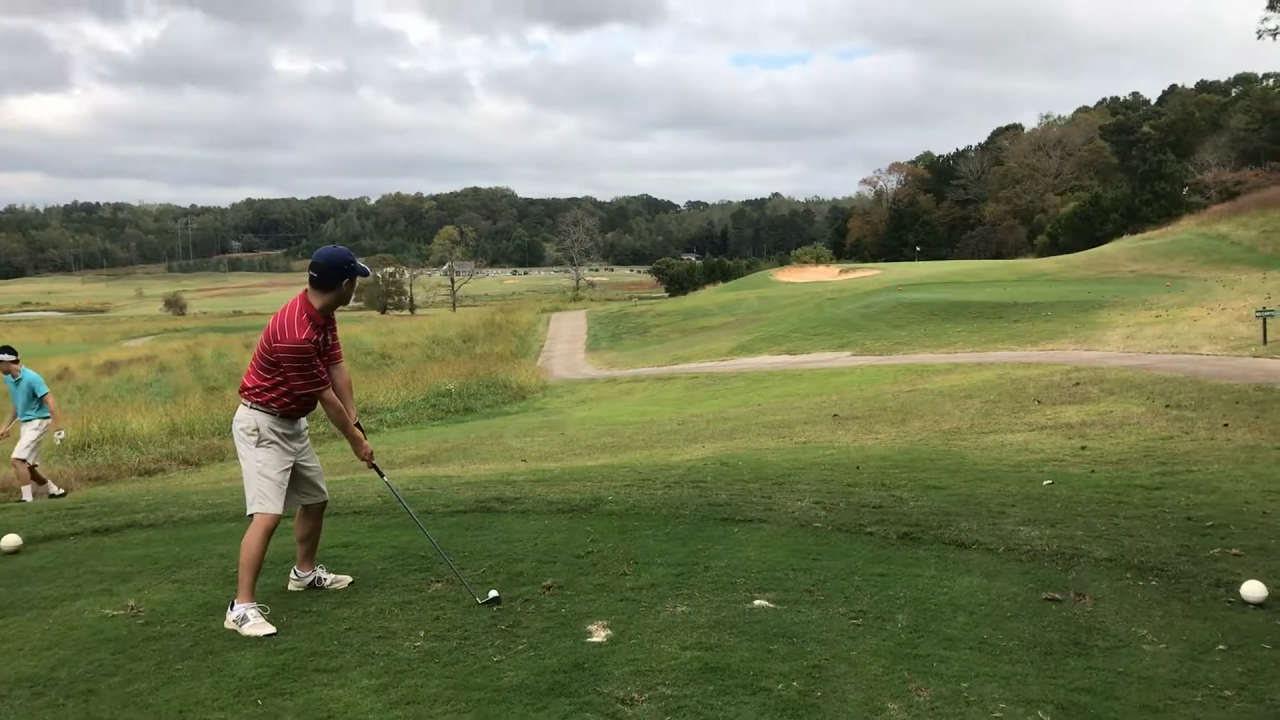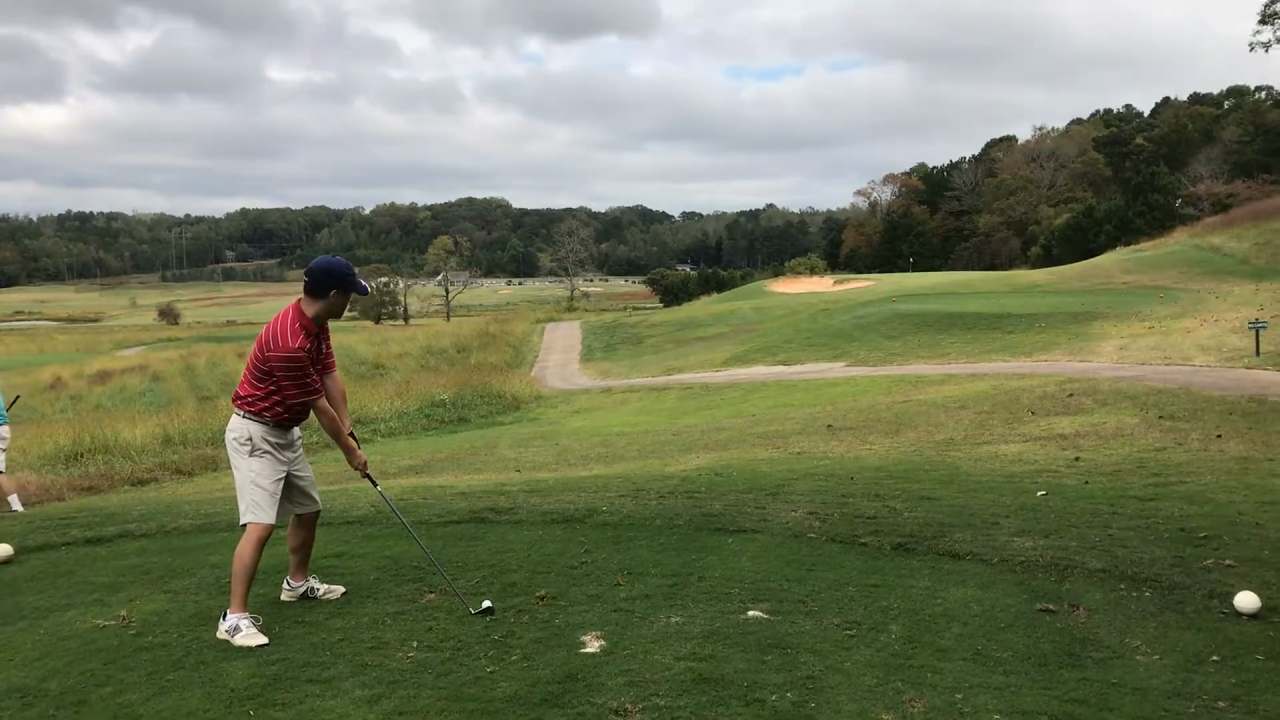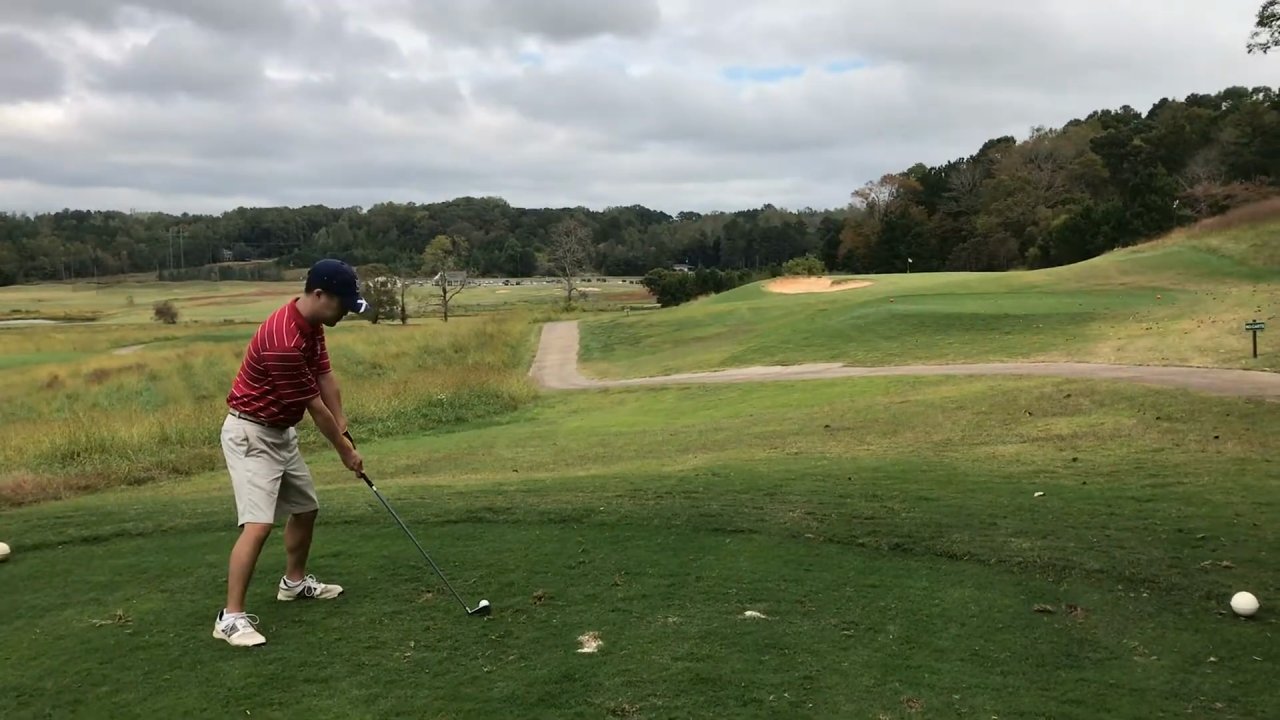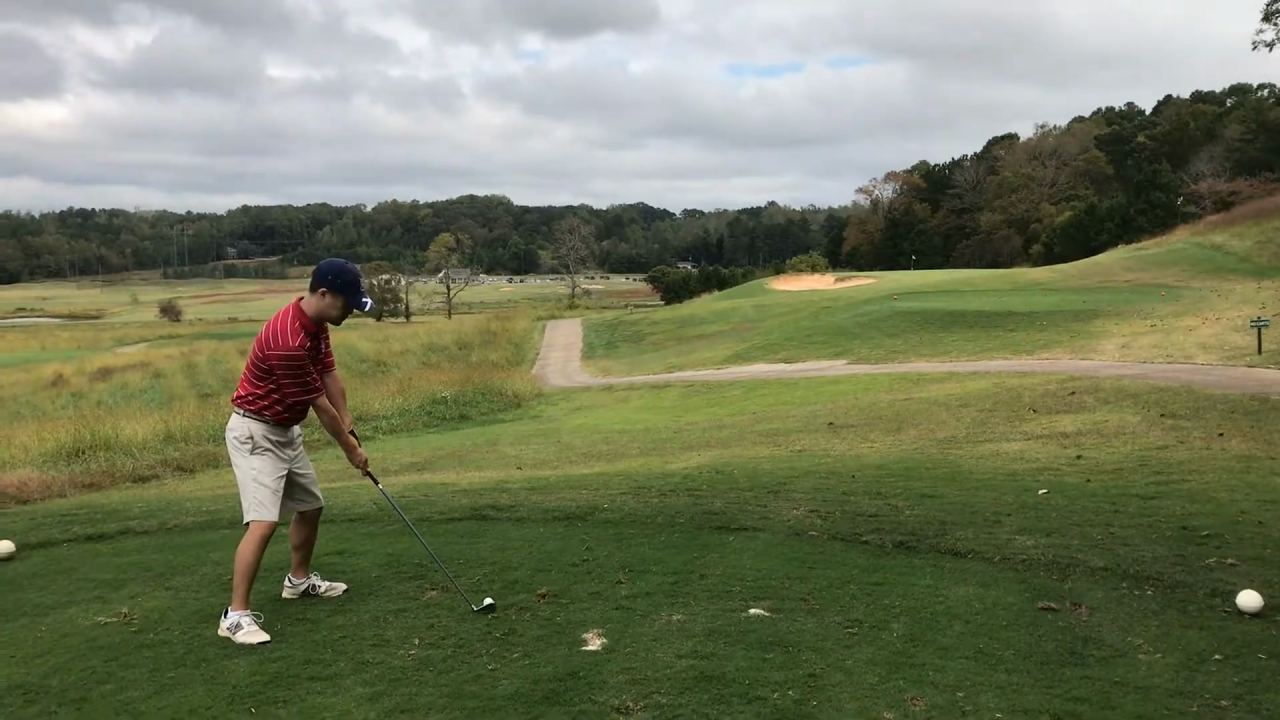
dt=0.4s
person 1, frame 1
left shoulder: (323, 315)
right shoulder: (295, 334)
left elbow: (338, 370)
right elbow: (326, 397)
left wrist: (356, 422)
right wrist: (355, 441)
left hip: (292, 422)
right hip: (263, 424)
left knee: (315, 498)
right knee: (267, 514)
left ankle: (305, 572)
right ankle: (242, 607)
person 1, frame 2
left shoulder: (317, 324)
right shoulder: (288, 343)
left elbow: (332, 379)
right elbow: (320, 407)
left wrist: (350, 432)
right wrist: (350, 451)
left hip: (285, 432)
right hip: (256, 434)
left knee: (308, 508)
right knee: (260, 524)
left ankle: (298, 582)
right ankle: (235, 617)
person 1, frame 3
left shoulder: (312, 325)
right shoulder: (284, 342)
left elbow: (326, 378)
right elbow: (315, 407)
left wrist: (345, 430)
right wrist: (345, 450)
left hip: (281, 431)
right hip: (251, 434)
left knee: (305, 508)
right knee: (259, 524)
left ankle: (295, 581)
right ankle: (231, 616)
person 1, frame 4
left shoulder: (316, 324)
right shoulder: (288, 341)
left elbow: (330, 377)
right elbow: (320, 405)
left wrist: (350, 429)
right wrist: (350, 449)
left hip: (285, 430)
right hip: (256, 433)
left knee: (310, 505)
right knee: (263, 522)
left ankle: (299, 579)
right ankle: (236, 614)
